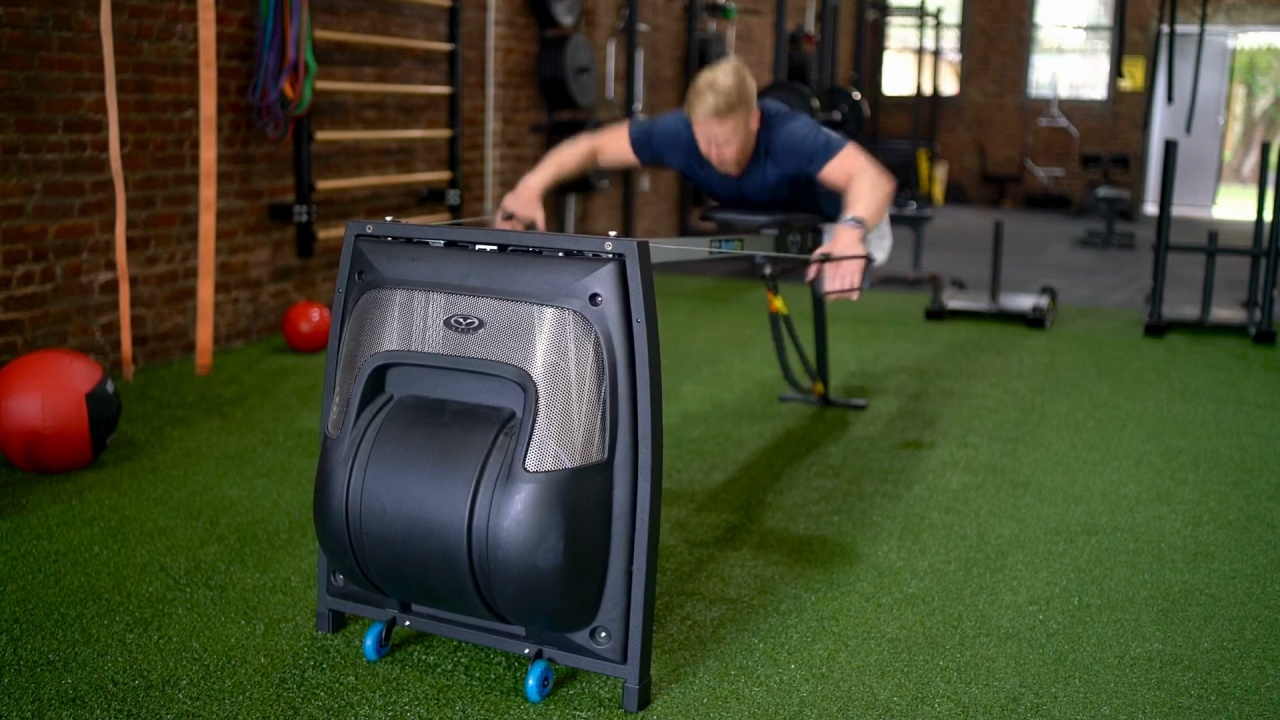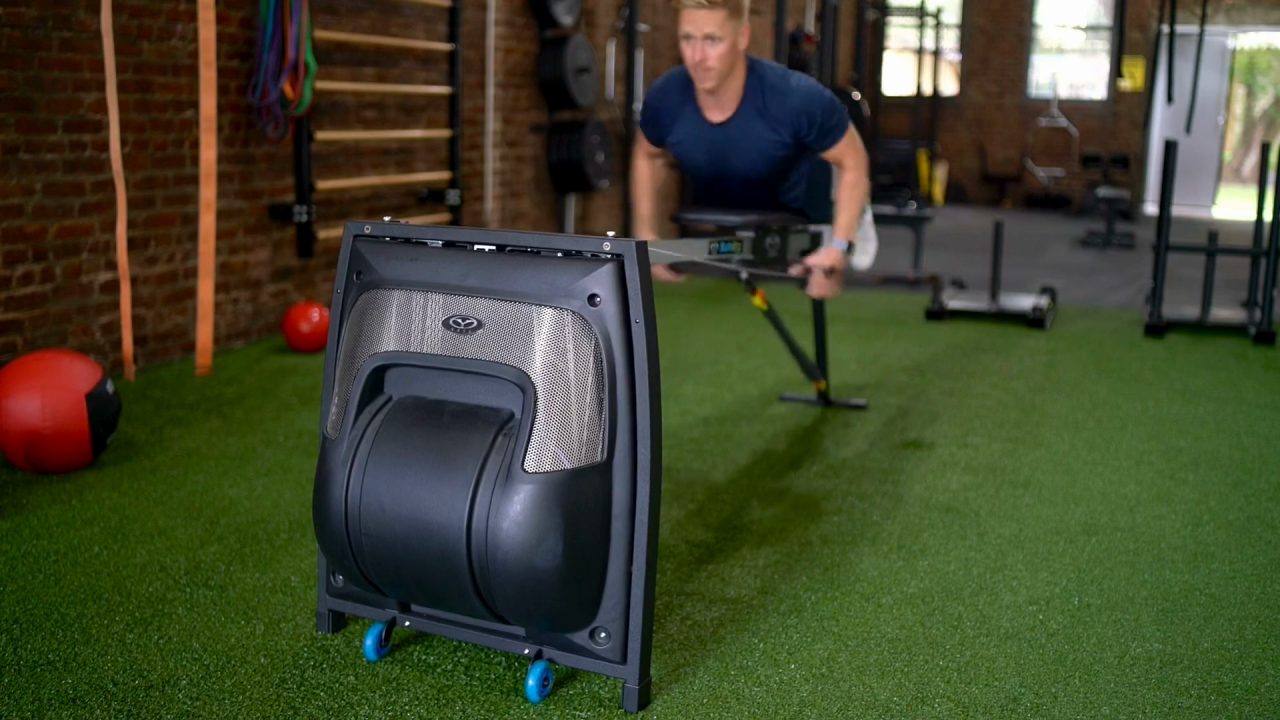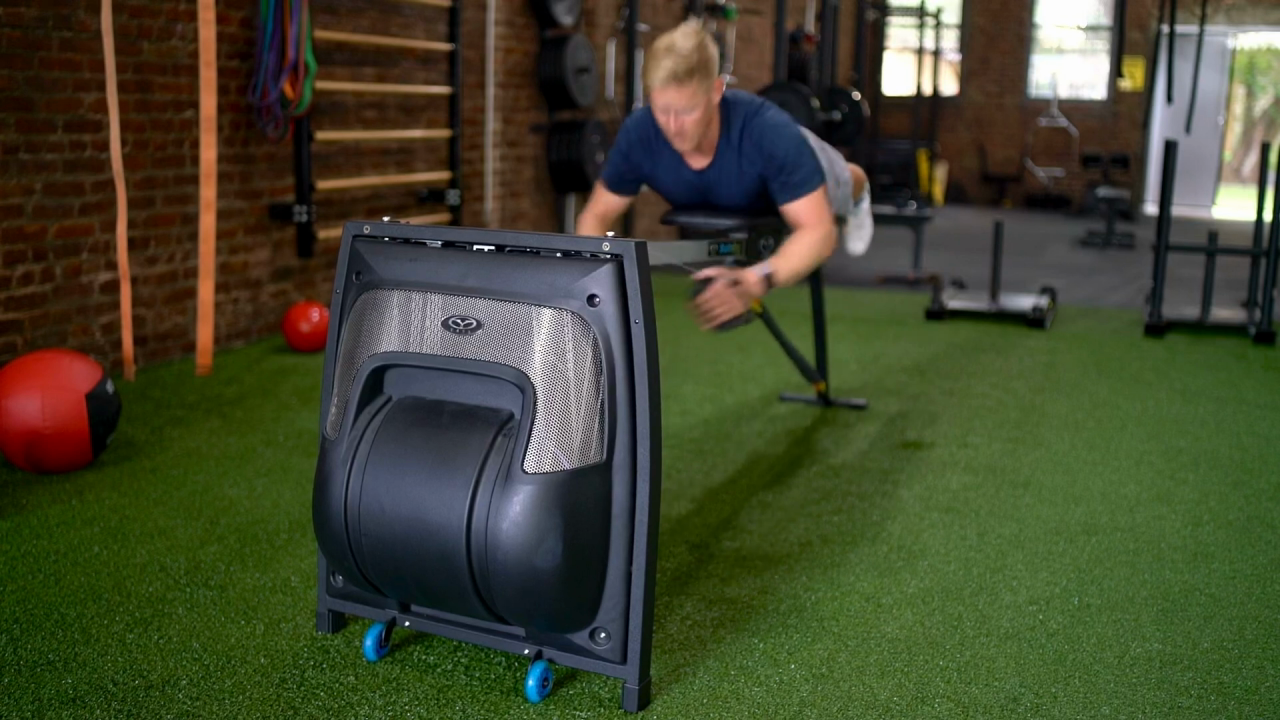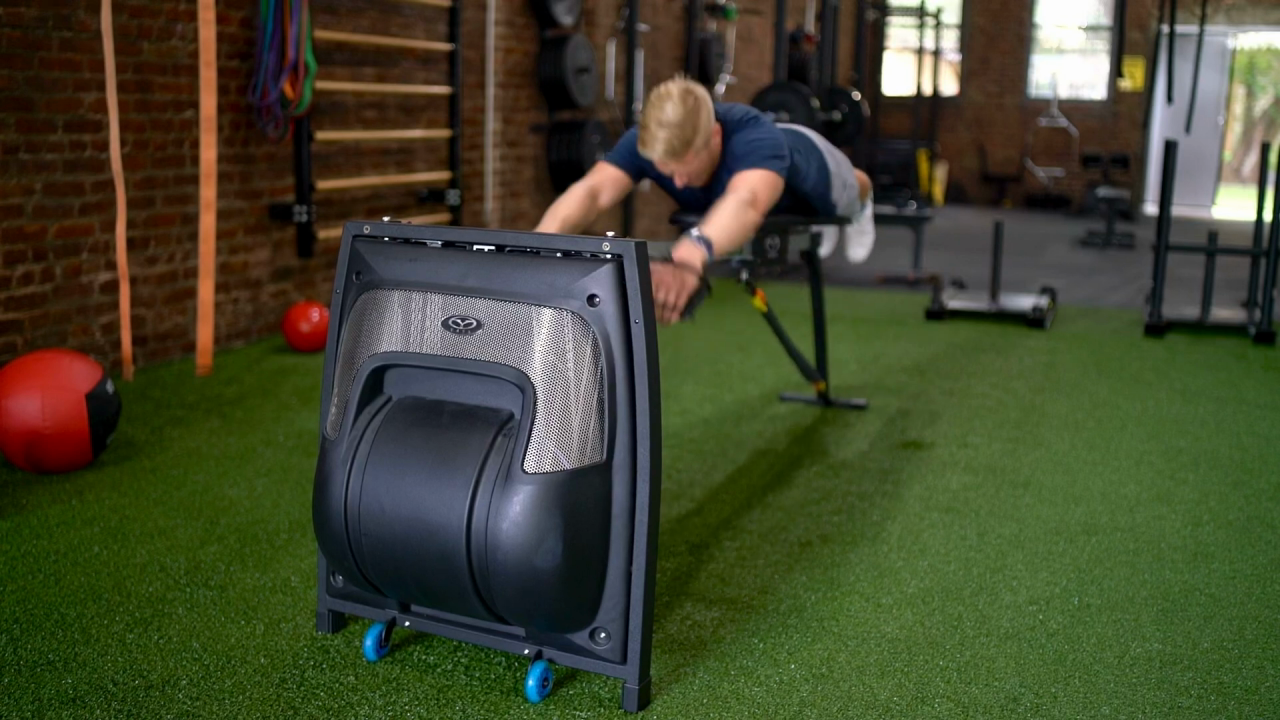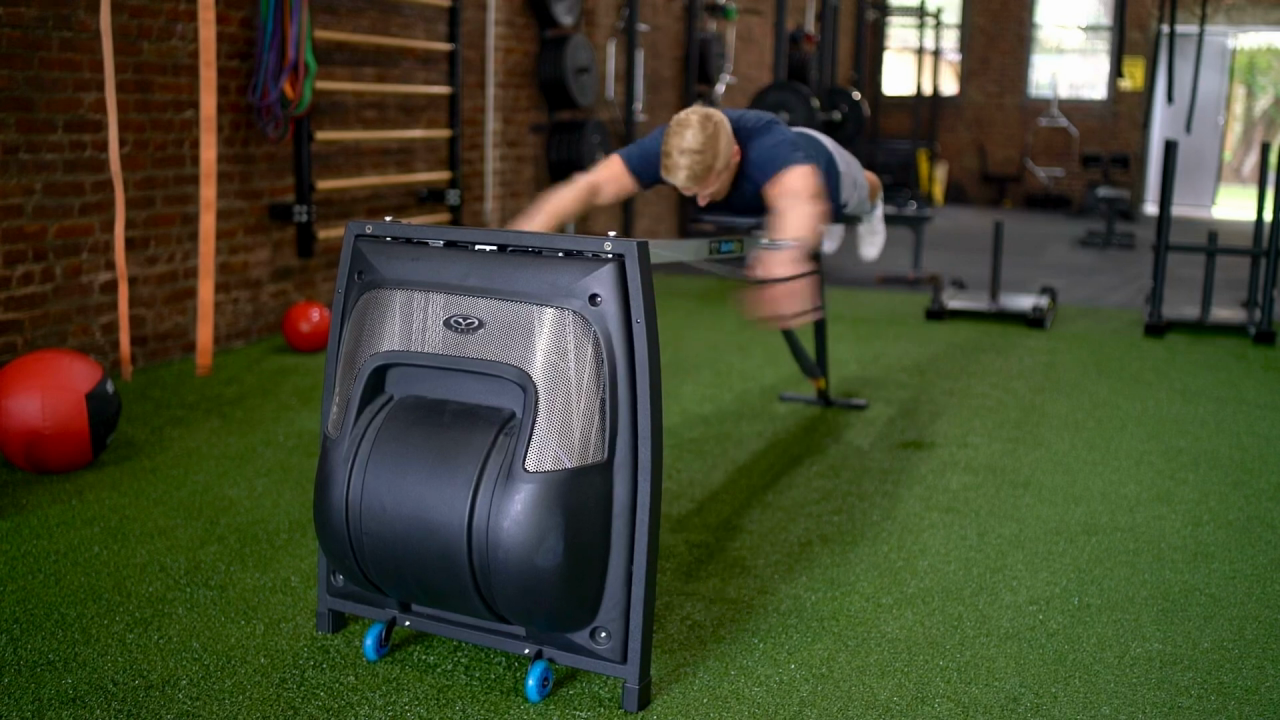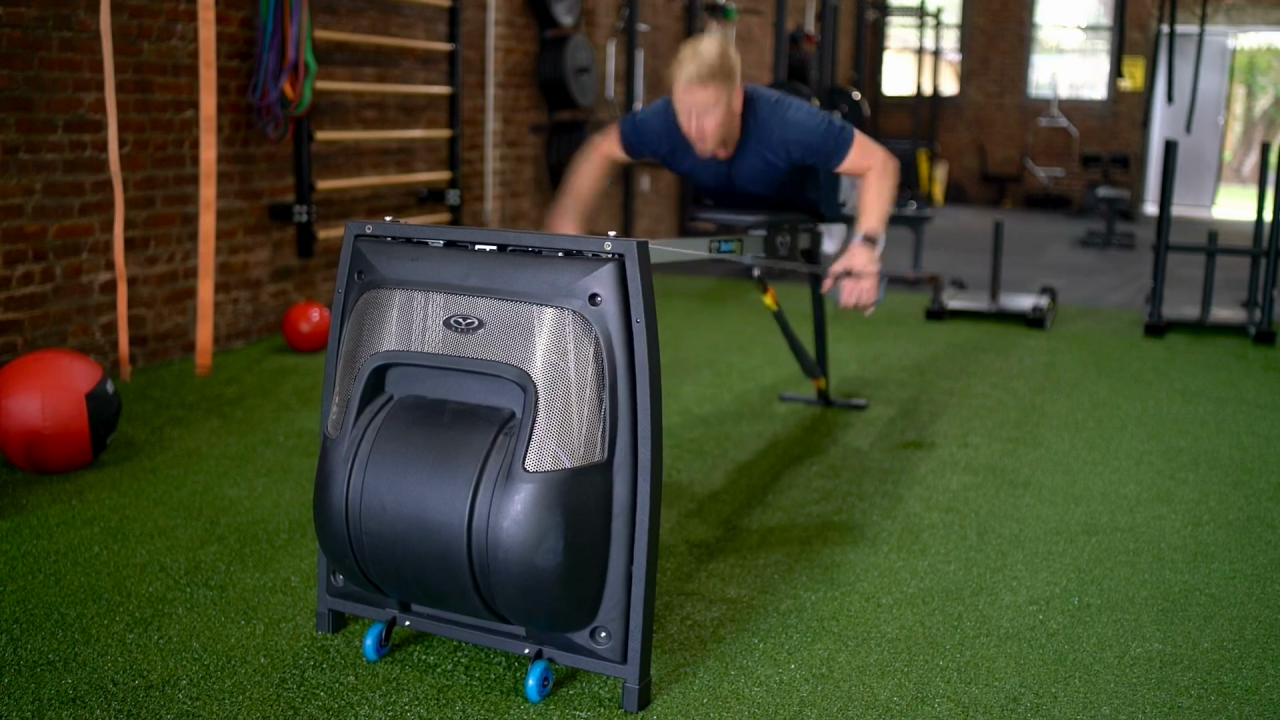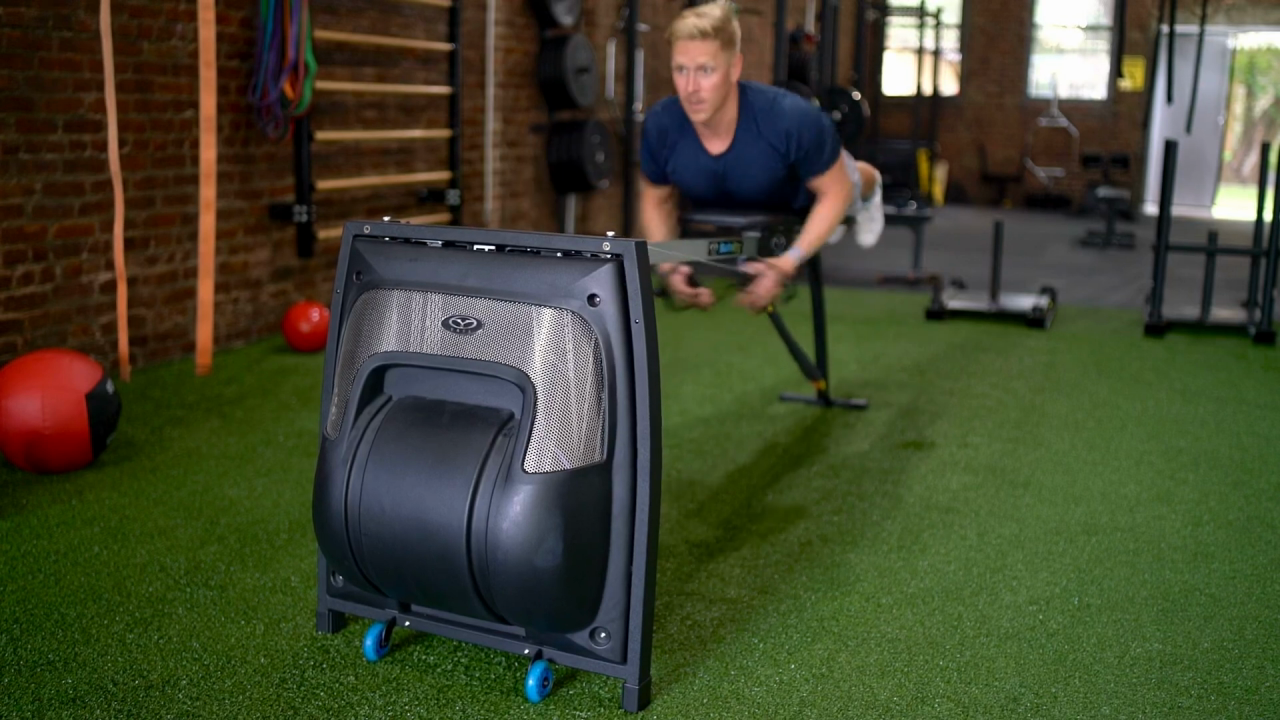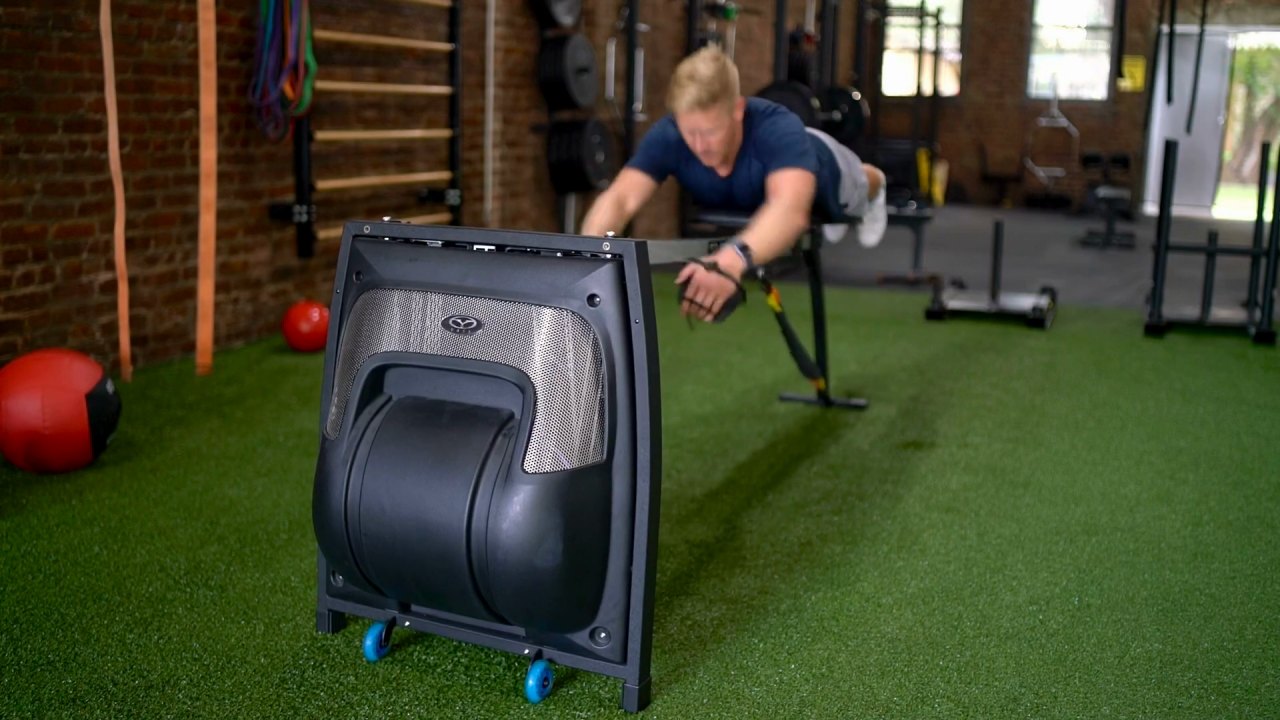
dt=0.3s
person 1, frame 1
left shoulder: (793, 137)
right shoulder: (678, 134)
left elbow: (873, 178)
right elbow: (591, 147)
left wrist: (852, 232)
right wrist: (530, 188)
left hip: (814, 197)
right hip: (757, 211)
person 1, frame 2
left shoulder: (796, 96)
right shoulder: (664, 97)
left elbow: (851, 164)
right elbow: (648, 154)
left wrist: (839, 247)
right wrist: (645, 232)
left hip: (797, 208)
left ankle: (861, 209)
person 1, frame 3
left shoulder: (772, 133)
right shoulder: (639, 132)
left elbow: (817, 233)
right elbow: (598, 214)
left wrist: (757, 281)
left ankle: (856, 193)
person 1, frame 4
left shoulder: (756, 141)
right shoulder: (647, 142)
left elbow: (747, 203)
right elbow: (592, 190)
left wrist: (691, 253)
left hip: (805, 165)
left knee: (844, 196)
left ankle: (860, 197)
person 1, frame 5
left shoulder: (772, 147)
right shoulder: (674, 147)
left elbow: (801, 198)
right elbow: (594, 185)
left wrist: (783, 255)
right wrist: (532, 229)
left hip: (811, 171)
left ankle: (871, 206)
person 1, frame 6
left shoulder: (788, 123)
right shoulder: (660, 122)
left elbow: (880, 165)
right elbow: (601, 151)
left wrist: (866, 246)
right wrist: (569, 224)
left hip: (806, 195)
right hip: (746, 210)
person 1, frame 7
left shoulder: (790, 119)
right shoulder: (660, 126)
left elbow: (834, 190)
right elbow: (656, 200)
left wrist: (790, 262)
right wrist: (669, 266)
left hip: (801, 201)
left ankle: (868, 184)
person 1, frame 8
left shoulder: (779, 133)
right shoulder: (668, 136)
left elbow: (789, 209)
right elbow: (619, 198)
left wrist: (731, 261)
left hip: (817, 173)
